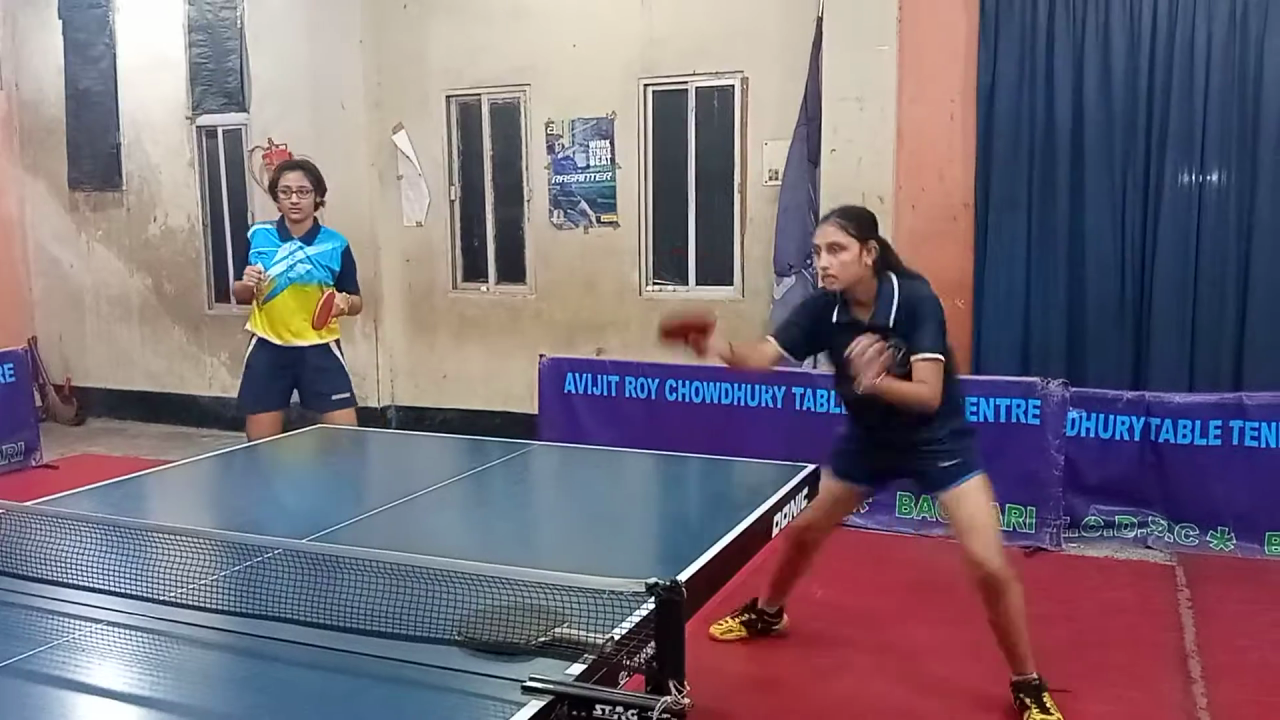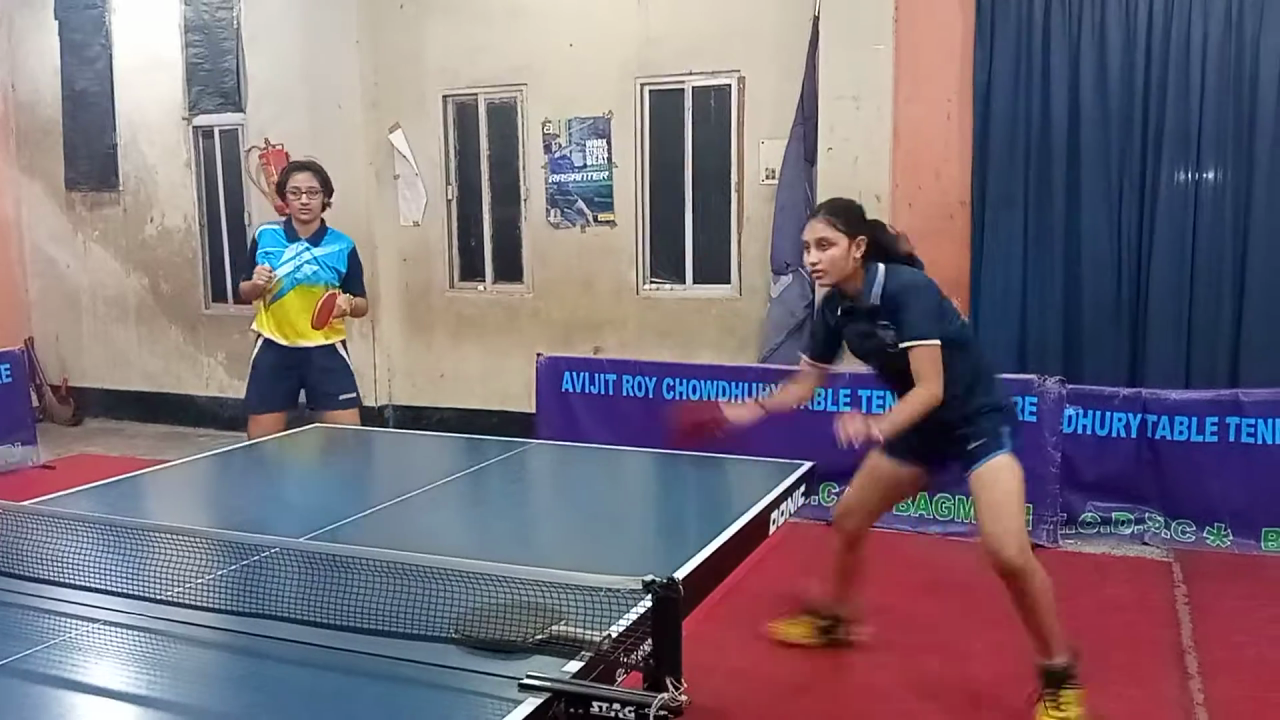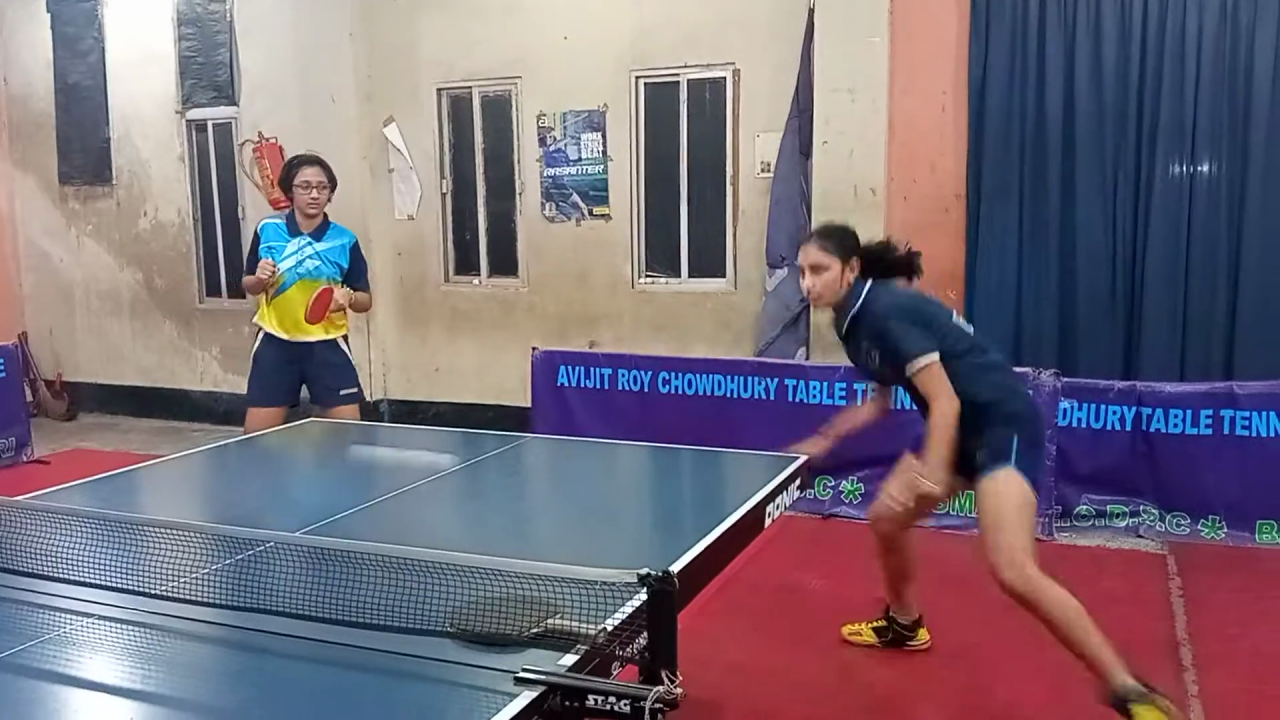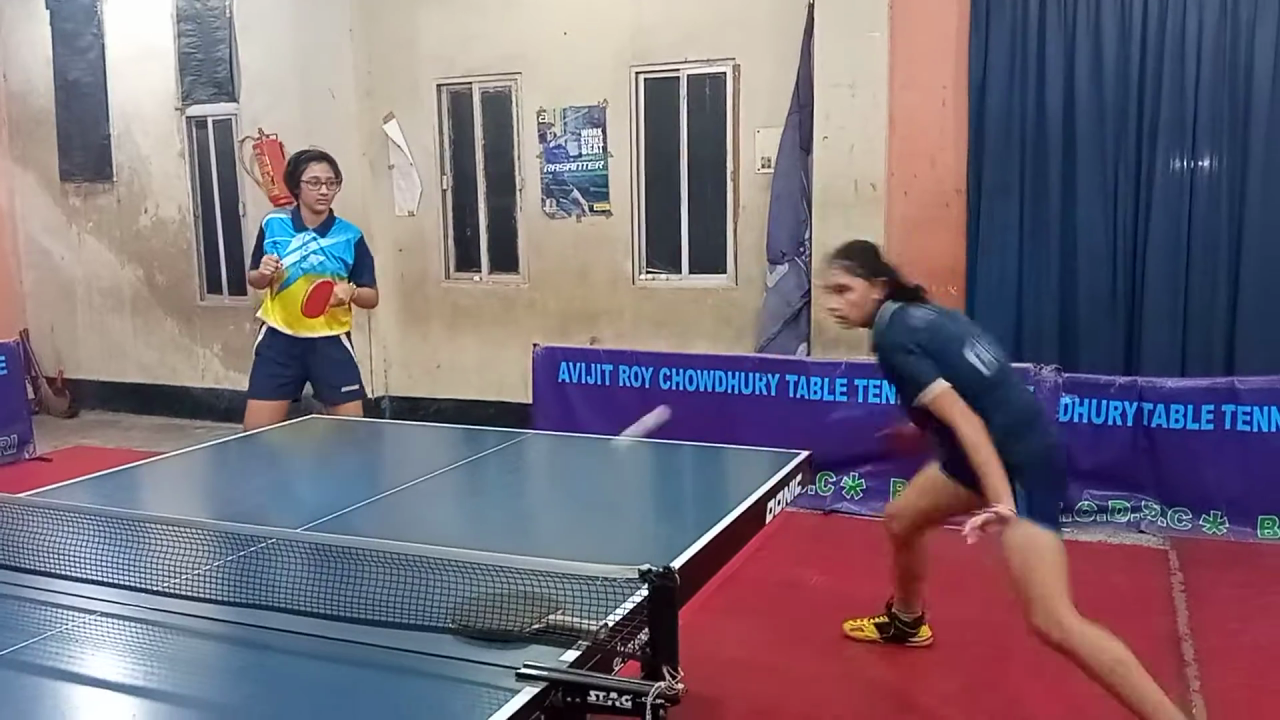
dt=0.1s
person 1, frame 1
left shoulder: (917, 301)
right shoulder: (821, 308)
left elbow: (930, 399)
right elbow: (760, 360)
left wrist: (876, 382)
right wrist: (718, 347)
left hip: (937, 441)
right hip: (866, 439)
left knee: (989, 566)
right knee: (801, 531)
right ankle: (767, 612)
person 1, frame 2
left shoulder: (908, 289)
right shoulder: (835, 307)
left elbow: (931, 389)
right elbow: (808, 381)
left wrist: (877, 430)
right wrist: (751, 408)
left hip: (978, 421)
right hip: (914, 425)
left knee: (1009, 555)
right knee: (849, 519)
left ankle: (1058, 673)
right ankle: (837, 618)
person 1, frame 3
left shoulder: (882, 312)
right shoulder: (856, 318)
left elbow: (946, 400)
right elbow: (882, 400)
left wrist: (936, 476)
right wrist: (829, 435)
left hip: (1001, 430)
right hip: (964, 430)
left knee: (1015, 577)
right knee: (885, 519)
right ankle: (903, 623)
person 1, frame 4
left shoulder: (893, 337)
right shoulder: (915, 320)
left elbow: (967, 422)
left wrist: (1002, 505)
right wrist: (920, 428)
left hip: (1023, 464)
right hip: (998, 454)
left knee: (1054, 626)
right knee: (900, 522)
right ankle: (906, 620)
person 2, frame 1
left shoulder: (335, 245)
right shoulder: (258, 236)
left elbow: (357, 302)
right elbow: (238, 294)
left wrist: (345, 302)
right wrist: (246, 284)
left hip: (320, 351)
right hip: (268, 350)
person 2, frame 2
left shoulder: (342, 246)
right shoulder: (265, 236)
left elbow: (363, 306)
right elbow: (245, 293)
left wrist: (349, 302)
right wrist: (255, 284)
left hip: (326, 352)
right hip: (275, 351)
person 2, frame 3
left shoulder: (345, 241)
right shoulder: (267, 230)
left elbow: (366, 301)
right elbow: (248, 287)
left wrist: (348, 297)
right wrist: (258, 279)
left hip: (327, 347)
right hip: (276, 345)
person 2, frame 4
left shoulder: (350, 237)
right shoulder: (272, 225)
left elbow: (372, 298)
right elbow: (254, 281)
left wrist: (351, 291)
right wrist: (262, 274)
left hip: (330, 343)
right hip: (279, 340)
right knee: (256, 433)
